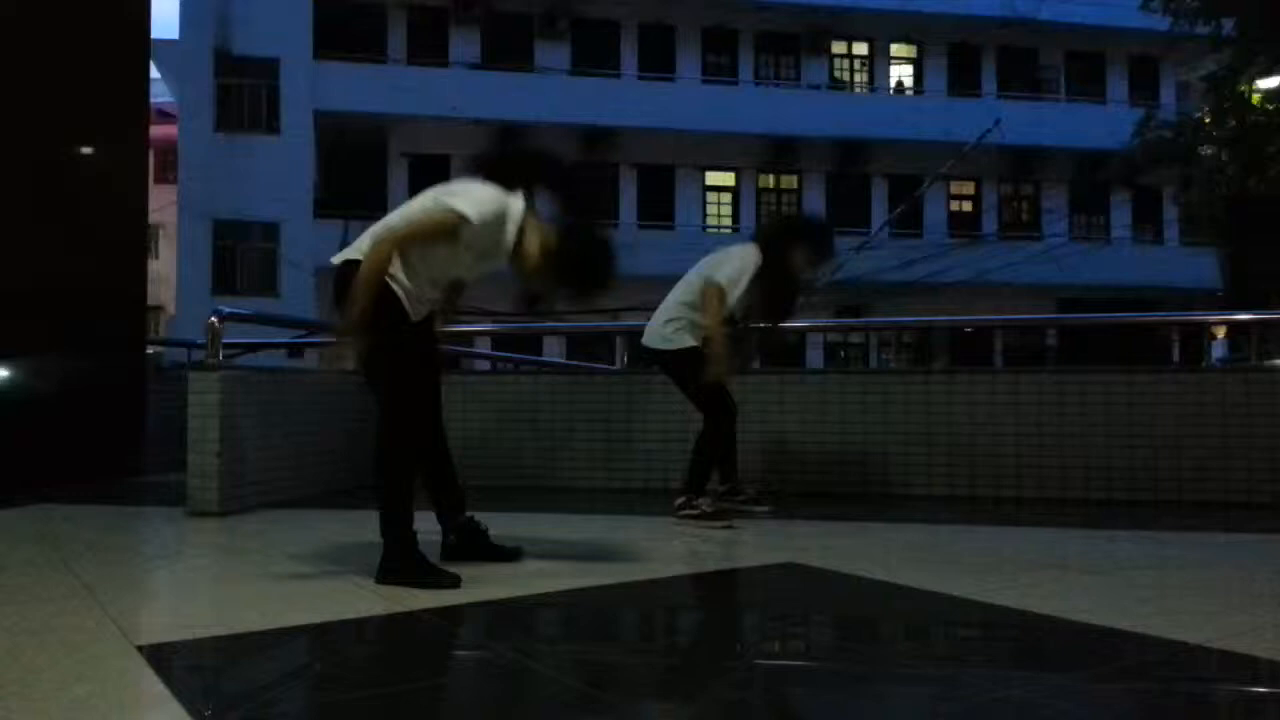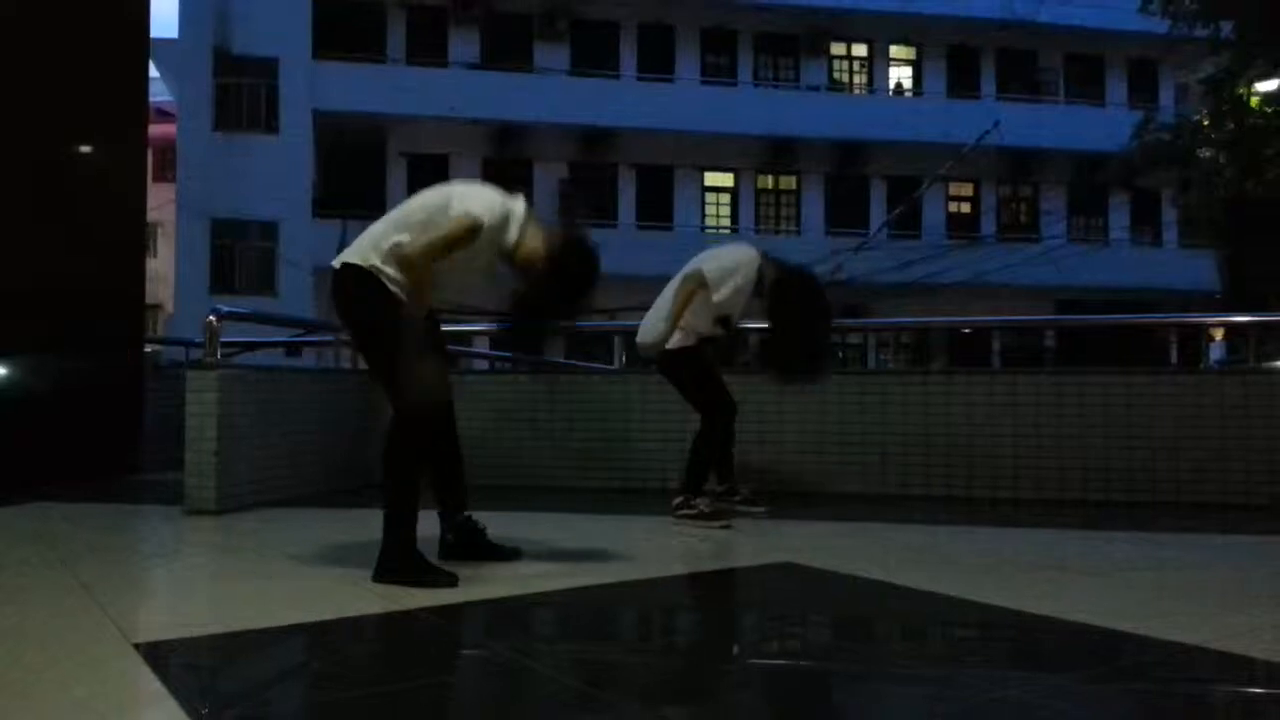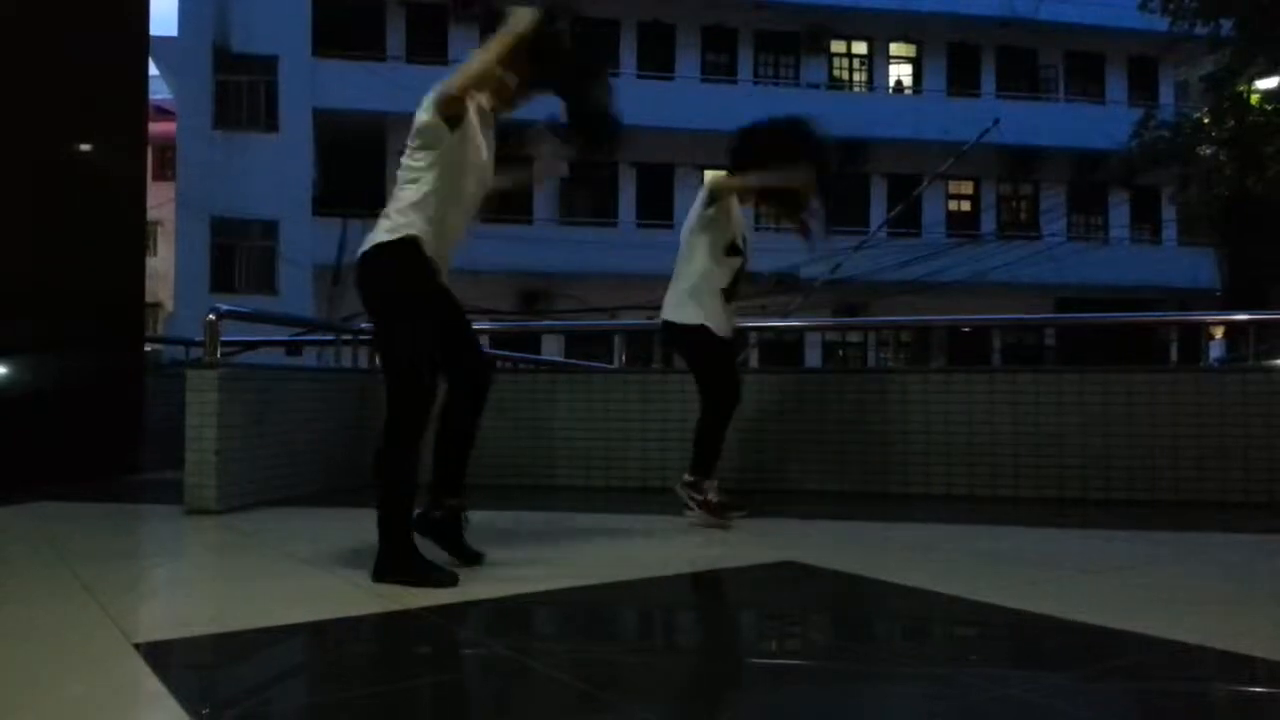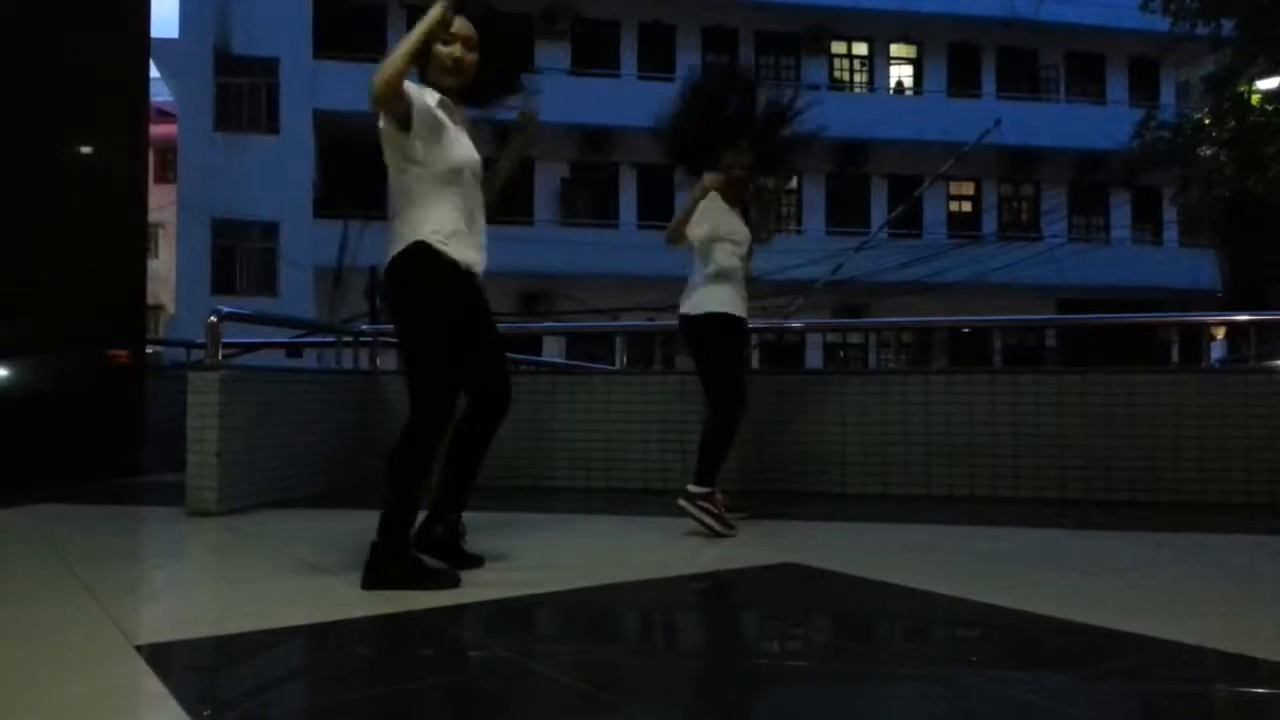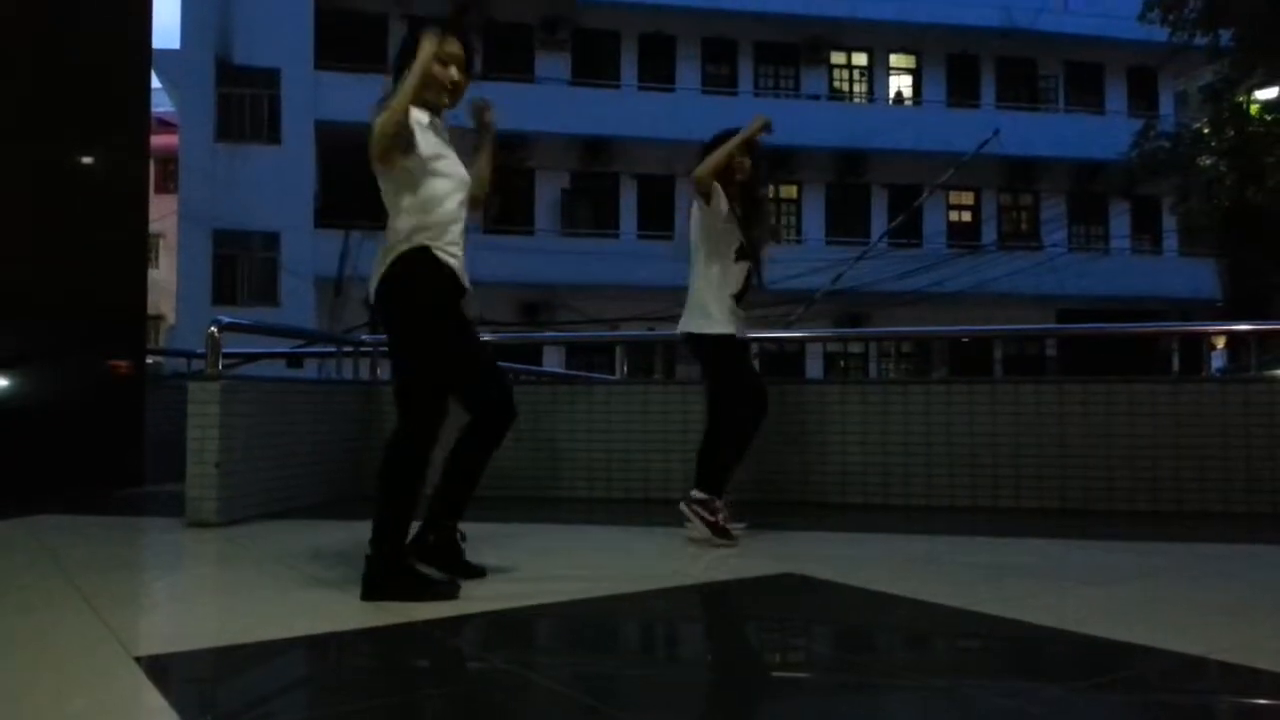
dt=0.3s
person 1, frame 1
left shoulder: (519, 226)
right shoulder: (487, 211)
right elbow: (386, 246)
right wrist: (355, 325)
left hip: (412, 294)
right hip: (370, 277)
left knee: (426, 416)
right knee: (403, 412)
left ankle: (459, 528)
right ankle: (398, 555)
person 1, frame 2
left shoulder: (503, 248)
right shoulder: (488, 212)
right elbow: (416, 261)
right wrist: (417, 355)
left hip: (403, 288)
right hip: (366, 280)
left knee: (438, 411)
right knee: (416, 410)
left ankle: (458, 530)
right ankle: (397, 554)
person 1, frame 3
left shoulder: (480, 126)
right shoulder: (456, 109)
right elbow: (467, 84)
left wrist: (531, 175)
left hip: (421, 269)
right hip: (394, 261)
left knee: (472, 374)
right knee: (413, 402)
left ankle: (442, 506)
right ankle: (394, 552)
person 1, frame 4
left shoulder: (458, 119)
right shoulder: (412, 104)
left elbow: (481, 192)
right elbow: (381, 91)
left wrist: (517, 146)
left hip: (461, 278)
right hip: (423, 270)
left knee: (491, 393)
right knee: (433, 412)
left ankle: (441, 524)
right ankle: (389, 555)
person 1, frame 5
left shoulder: (437, 136)
right shoulder: (406, 126)
left elbow: (473, 194)
right elbow: (381, 146)
left wrist: (486, 139)
right wrist: (420, 58)
left hip: (440, 291)
right hip: (417, 282)
left knee: (495, 408)
right knee: (421, 420)
left ankle: (437, 533)
right ankle: (386, 564)
person 2, frame 1
left shoulder: (756, 263)
right shoulder: (748, 259)
right elbow: (712, 297)
right wrist: (719, 353)
left hip: (682, 337)
right hip: (674, 338)
left knee: (723, 409)
right knee: (720, 413)
left ankle: (732, 489)
right ankle: (689, 500)
person 2, frame 2
left shoulder: (762, 276)
right shoulder: (744, 262)
right elbow: (691, 284)
right wrist: (666, 332)
left hip: (687, 337)
right hip: (670, 338)
left knee: (724, 408)
right knee: (718, 413)
left ankle: (725, 489)
right ankle: (687, 499)
person 2, frame 3
left shoulder: (734, 210)
right shoulder: (720, 196)
right elbow: (718, 187)
right wrist: (785, 181)
left hip: (712, 320)
right hip: (690, 318)
left knee: (723, 398)
right knee: (722, 398)
left ankle: (704, 483)
right ankle: (696, 481)
person 2, frame 4
left shoulder: (740, 204)
right shoulder: (709, 201)
left elbow: (760, 236)
right elbow: (673, 236)
left wrist: (766, 200)
right wrist: (701, 191)
left hip: (721, 314)
right hip: (712, 314)
left knee: (725, 406)
right knee: (729, 403)
left ankle: (705, 490)
right ankle: (699, 491)
person 2, frame 5
left shoulder: (742, 206)
right shoulder: (711, 197)
left elbow: (748, 256)
right elbow: (700, 175)
left wrist: (761, 223)
right wrist: (743, 134)
left hip: (722, 324)
right hip: (711, 324)
left knee: (726, 415)
right knee: (750, 407)
left ankle: (704, 500)
right ankle: (704, 497)
